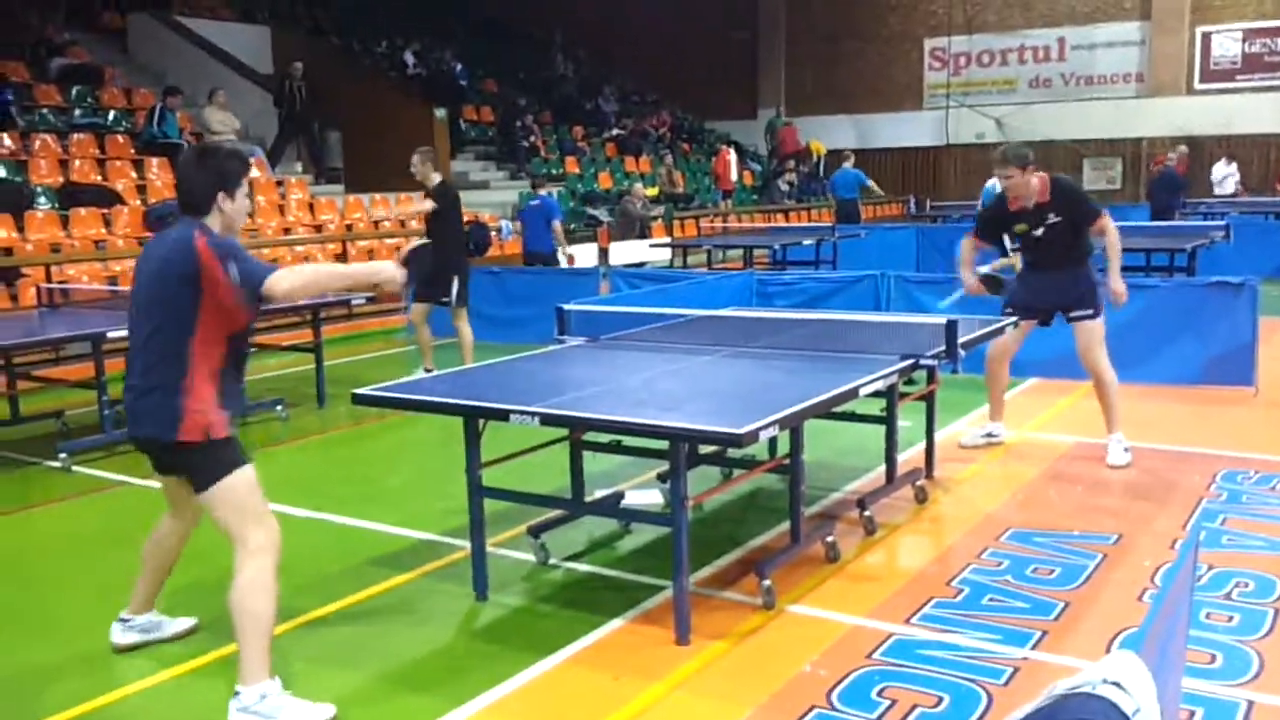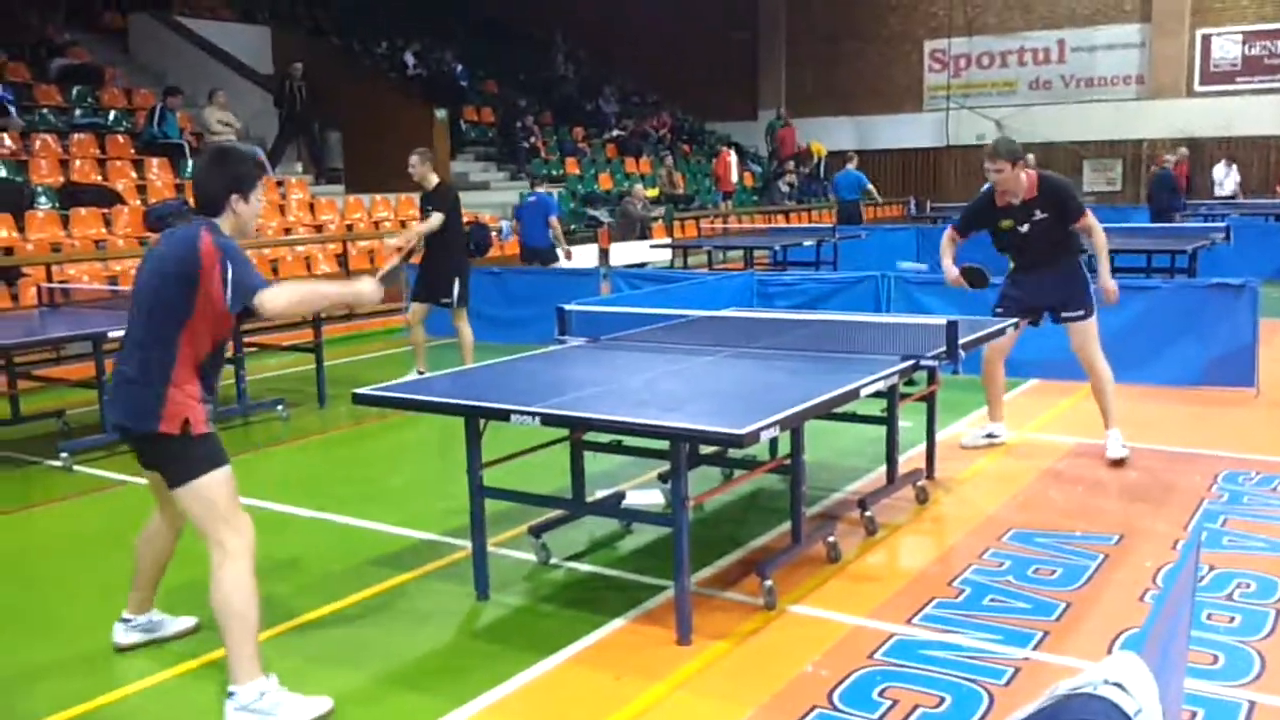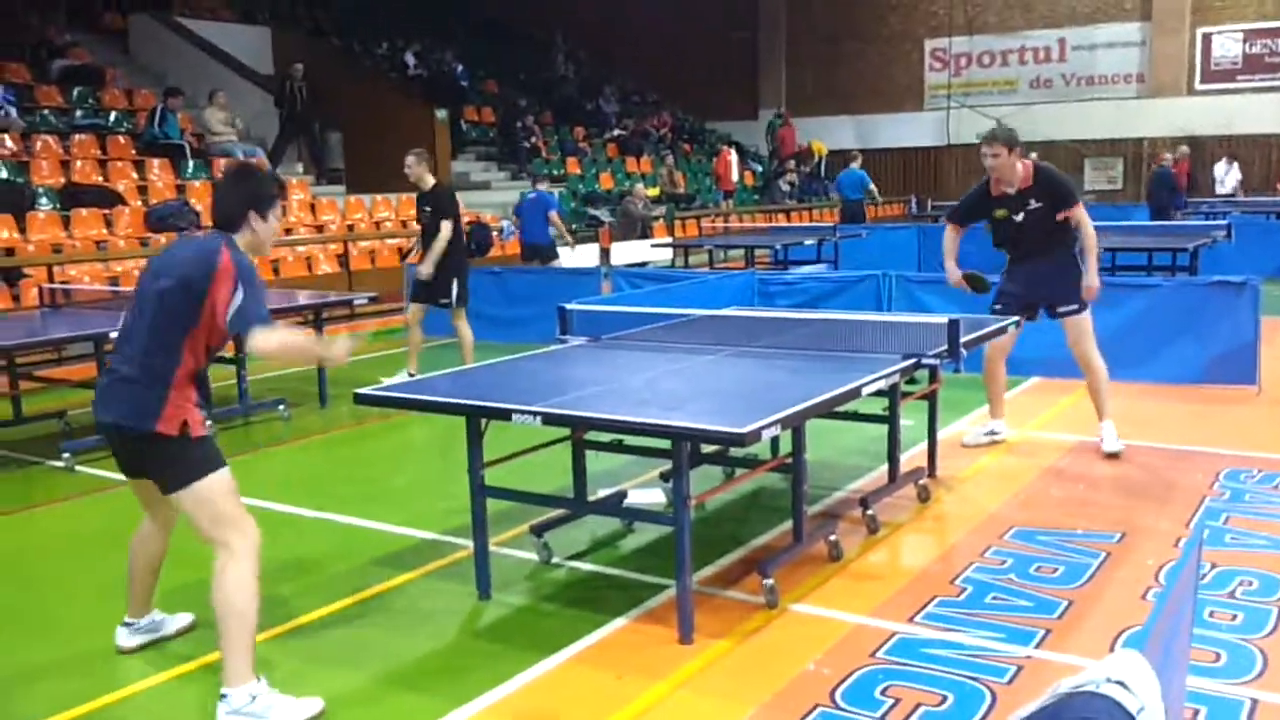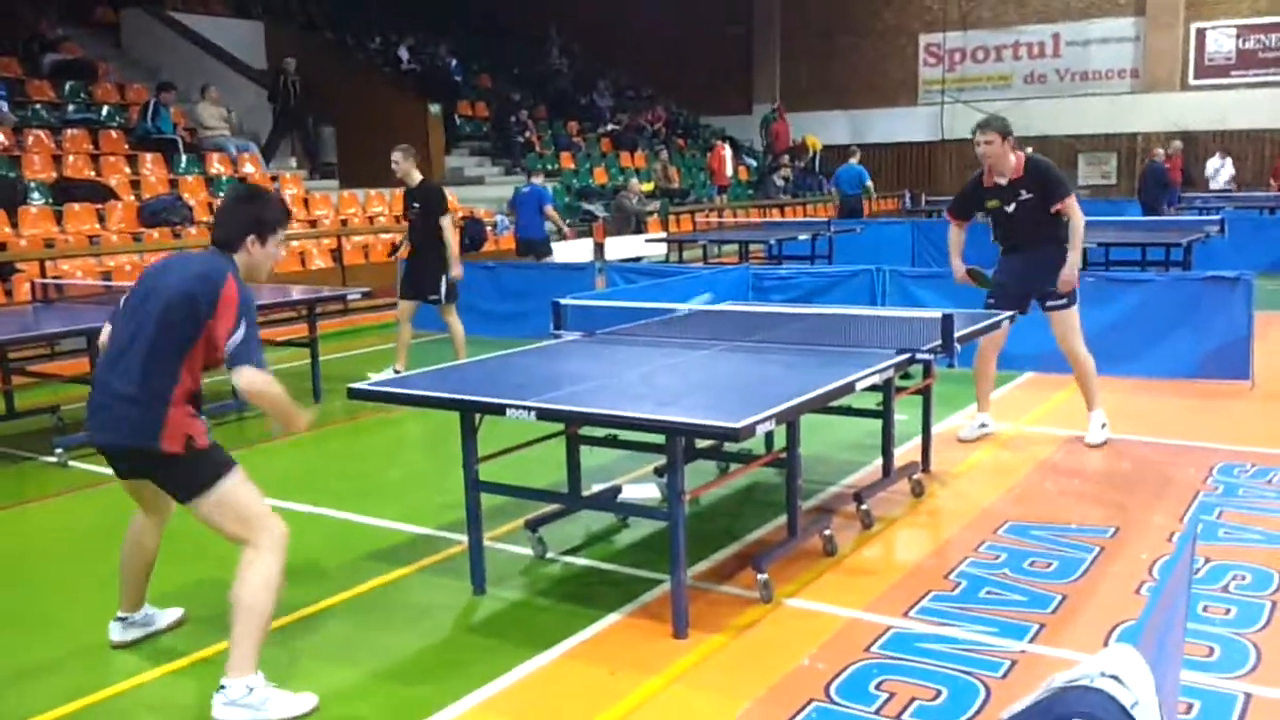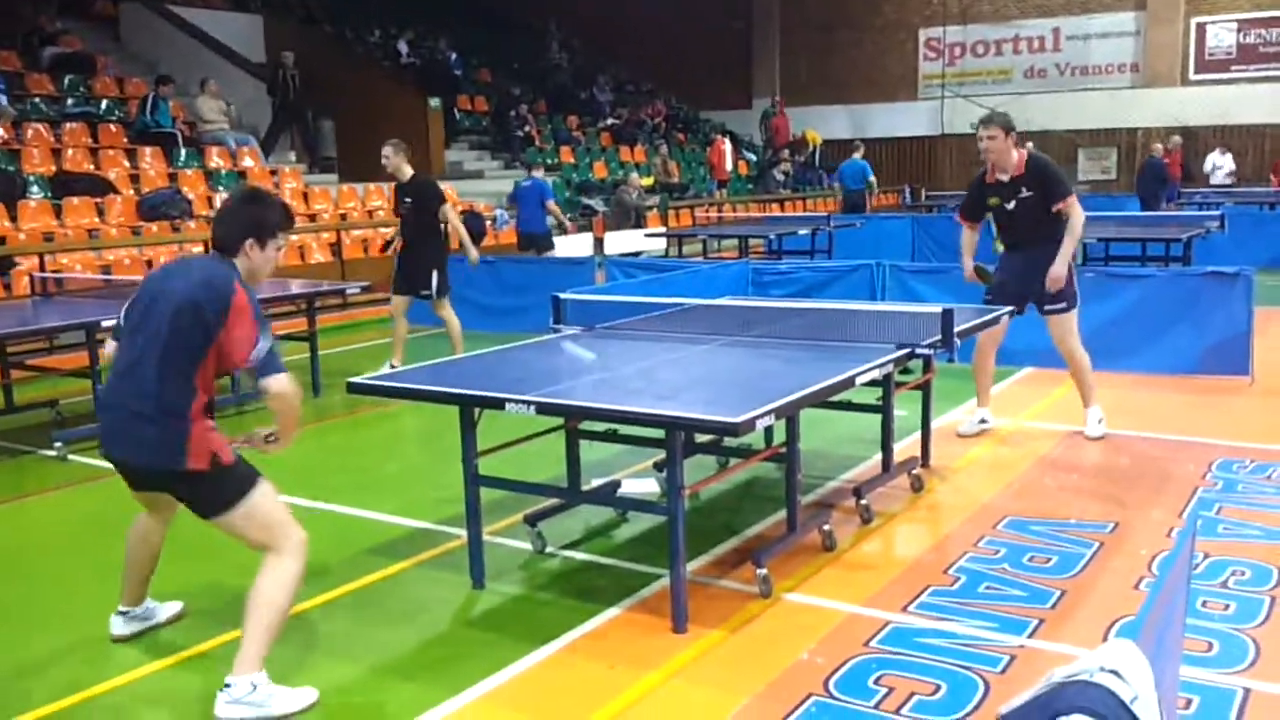
dt=0.1s
person 1, frame 1
left shoulder: (165, 246)
right shoulder: (205, 247)
right elbow: (280, 284)
left wrist: (225, 312)
right wrist: (375, 272)
left hip: (149, 411)
right hip: (189, 418)
left knee: (182, 513)
right knee: (259, 540)
left ankle: (135, 619)
person 1, frame 2
left shoulder: (177, 241)
right shoulder: (210, 245)
right elbow: (270, 303)
right wrist: (352, 289)
left hip: (134, 403)
right hip: (166, 410)
left knee: (172, 511)
right knee: (232, 540)
left ankle: (137, 619)
person 1, frame 3
left shoulder: (182, 251)
right shoulder: (228, 261)
left elbow: (148, 330)
right elbow: (265, 341)
right wrist: (324, 349)
left hip: (120, 405)
right hip: (161, 415)
left knee: (160, 512)
right knee: (239, 541)
left ankle: (138, 621)
person 1, frame 4
left shoulder: (168, 267)
right shoulder: (226, 284)
left elbow: (110, 339)
right elbow: (251, 379)
right wrist: (293, 415)
left hip: (108, 420)
right hip: (160, 430)
left knee: (153, 509)
right knee: (268, 538)
left ankle: (130, 617)
person 1, frame 5
left shoulder: (167, 273)
right shoulder: (232, 292)
left elbow: (115, 351)
right elbow: (279, 387)
right wrist: (285, 431)
left hip: (119, 428)
right hip: (179, 444)
left knee: (158, 508)
right knee: (288, 543)
left ankle: (130, 611)
person 2, frame 1
left shoulder: (1066, 191)
right shoulder: (999, 207)
left elbow: (1107, 230)
right elbow: (970, 242)
left wrist: (1115, 277)
right wrist: (967, 273)
left hip: (1075, 276)
right hip: (1033, 278)
left knee: (1093, 357)
right knee: (997, 353)
left ankle: (1116, 439)
right ankle: (995, 426)
person 2, frame 2
left shoulder: (1053, 188)
right shoulder: (987, 204)
left elbow: (1093, 228)
right elbow: (951, 234)
left wrist: (1105, 274)
right wrist: (948, 266)
left hip: (1066, 274)
right hip: (1022, 278)
left knee: (1090, 355)
right knee: (992, 352)
left ankle: (1113, 435)
right ankle: (995, 426)
person 2, frame 3
left shoulder: (1048, 178)
right shoulder: (983, 194)
left elbow: (1083, 222)
right elbow: (952, 227)
left wrist: (1091, 270)
right wrist: (952, 267)
left hip: (1061, 268)
right hip: (1019, 272)
left knee: (1084, 349)
right knee: (994, 351)
left ankle: (1107, 426)
right ankle: (996, 425)
person 2, frame 4
left shoulder: (1040, 170)
right shoulder: (977, 186)
left elbow: (1075, 215)
right elbow: (956, 224)
left wrist: (1072, 263)
right wrist: (957, 261)
left hip: (1050, 260)
right hip: (1011, 263)
left knee: (1070, 343)
right knee: (987, 343)
left ankle: (1096, 415)
right ankle: (983, 418)
person 2, frame 5
left shoulder: (1041, 168)
right shoulder: (982, 184)
left elbow: (1076, 215)
right elbow: (970, 226)
left wrist: (1061, 262)
right wrist: (967, 261)
left hip: (1050, 262)
right hip: (1012, 262)
left knee: (1067, 344)
right knee: (985, 338)
left ankle: (1092, 411)
right ankle: (983, 413)
person 3, frame 1
left shoulder: (446, 191)
right shoulder: (431, 192)
left elbow: (423, 207)
left wrist: (394, 213)
right wrist: (419, 242)
left hip: (452, 264)
right hip: (430, 264)
left knee: (459, 318)
right knee: (416, 317)
right ankle: (428, 369)
person 3, frame 2
left shoulder: (446, 192)
right shoulder: (425, 195)
left elbow: (434, 224)
left wrist: (402, 238)
right wrist: (417, 241)
left hip: (452, 265)
right hip: (430, 266)
left knee: (459, 319)
right knee: (413, 318)
right ankle: (420, 371)
person 3, frame 3
left shoulder: (444, 194)
right shoulder: (421, 196)
left elbow: (446, 232)
left wrist: (429, 263)
right wrist: (418, 244)
left hip: (450, 266)
right hip: (427, 266)
left knee: (458, 319)
right knee: (412, 318)
right ankle: (410, 372)
person 3, frame 4
left shoulder: (432, 191)
right shoulder: (409, 192)
left elbow: (448, 227)
left wrist: (454, 263)
right wrist: (406, 241)
left hip: (436, 262)
right hip: (416, 262)
left knee: (448, 315)
right knee: (403, 315)
right ankle: (398, 369)
person 3, frame 5
left shoulder: (425, 184)
right shoulder: (398, 188)
left elbow: (449, 215)
left wrist: (469, 247)
right wrist: (398, 237)
left hip: (431, 257)
right hip: (409, 257)
left knee: (442, 309)
right knee: (397, 310)
right ankle: (395, 364)
